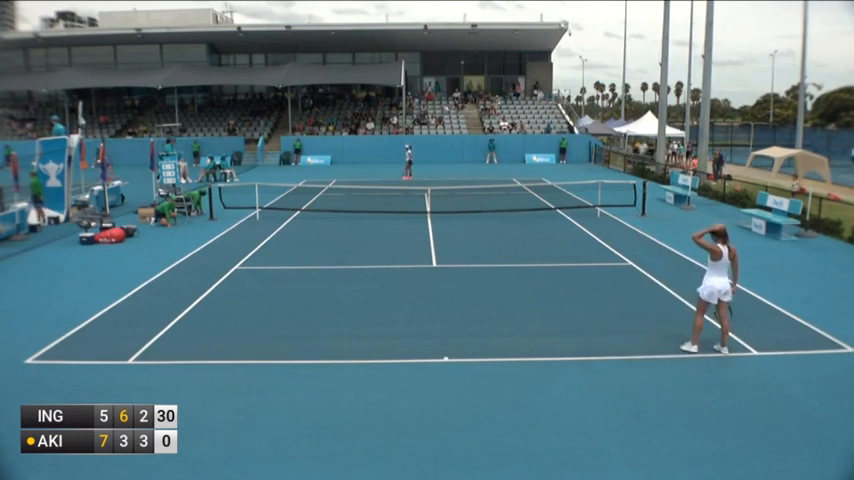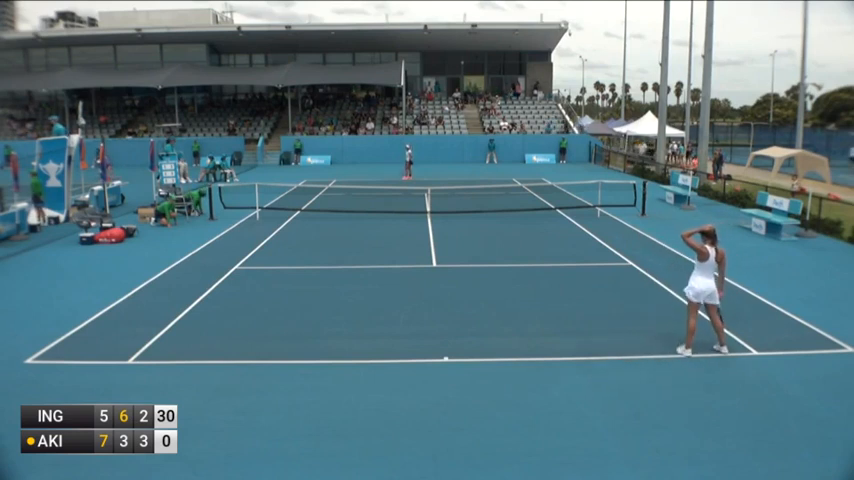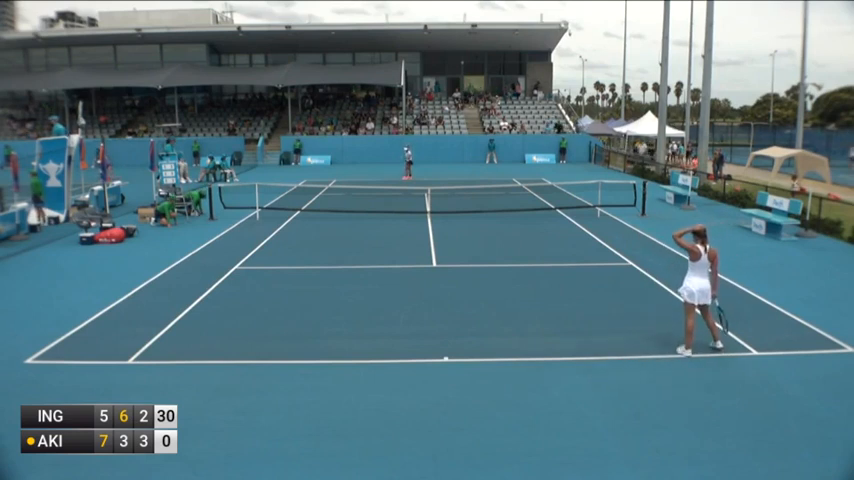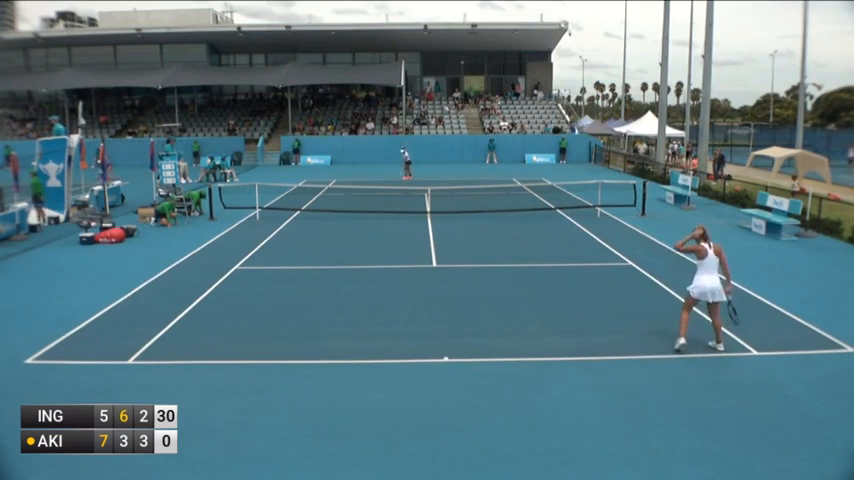
dt=0.5s
person 1, frame 1
left shoulder: (714, 249)
right shoulder: (732, 250)
left elbow: (695, 237)
right elbow: (735, 270)
left wrist: (709, 229)
right wrist: (734, 285)
left hip: (710, 285)
right hip: (724, 284)
left knee: (699, 315)
right knee: (723, 316)
left ankle: (693, 344)
right ankle: (723, 346)
person 1, frame 2
left shoulder: (701, 249)
right shoulder: (721, 253)
left elbow: (684, 236)
right elbow: (721, 274)
left wrist: (699, 229)
right wrist: (720, 290)
left hip: (696, 285)
right hip: (710, 286)
left knee: (692, 317)
right knee: (715, 317)
left ankle: (687, 348)
right ankle: (723, 346)
person 1, frame 3
left shoulder: (693, 249)
right shoulder: (713, 252)
left elbow: (675, 236)
right elbow: (714, 272)
left wrist: (691, 229)
right wrist: (714, 289)
left hip: (691, 286)
right hip: (705, 286)
left knee: (689, 318)
right knee: (707, 315)
left ankle: (687, 348)
right ankle: (717, 342)
person 1, frame 4
left shoulder: (698, 248)
right shoulder: (718, 249)
left elbow: (677, 247)
right elbow: (726, 268)
left wrist: (691, 236)
right wrist: (729, 284)
left hip: (700, 284)
right hip: (715, 284)
left knee: (685, 310)
right knee: (714, 315)
left ankle: (681, 338)
right ankle: (719, 343)
